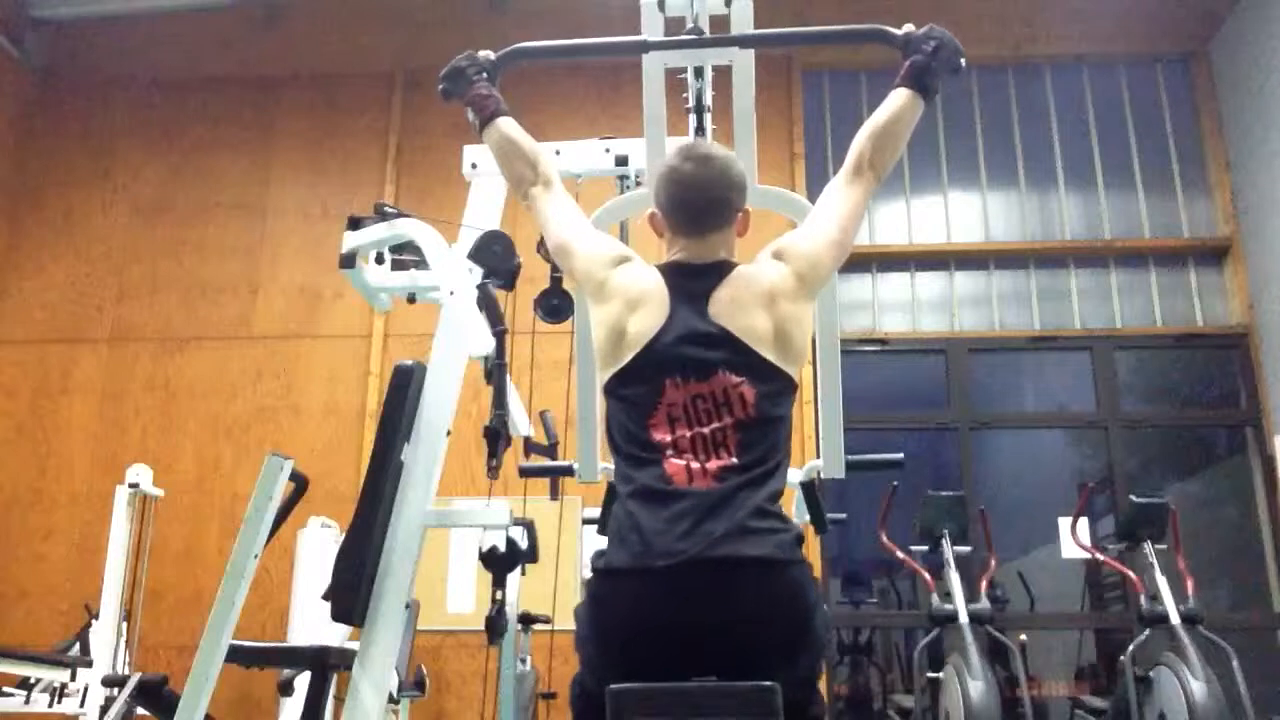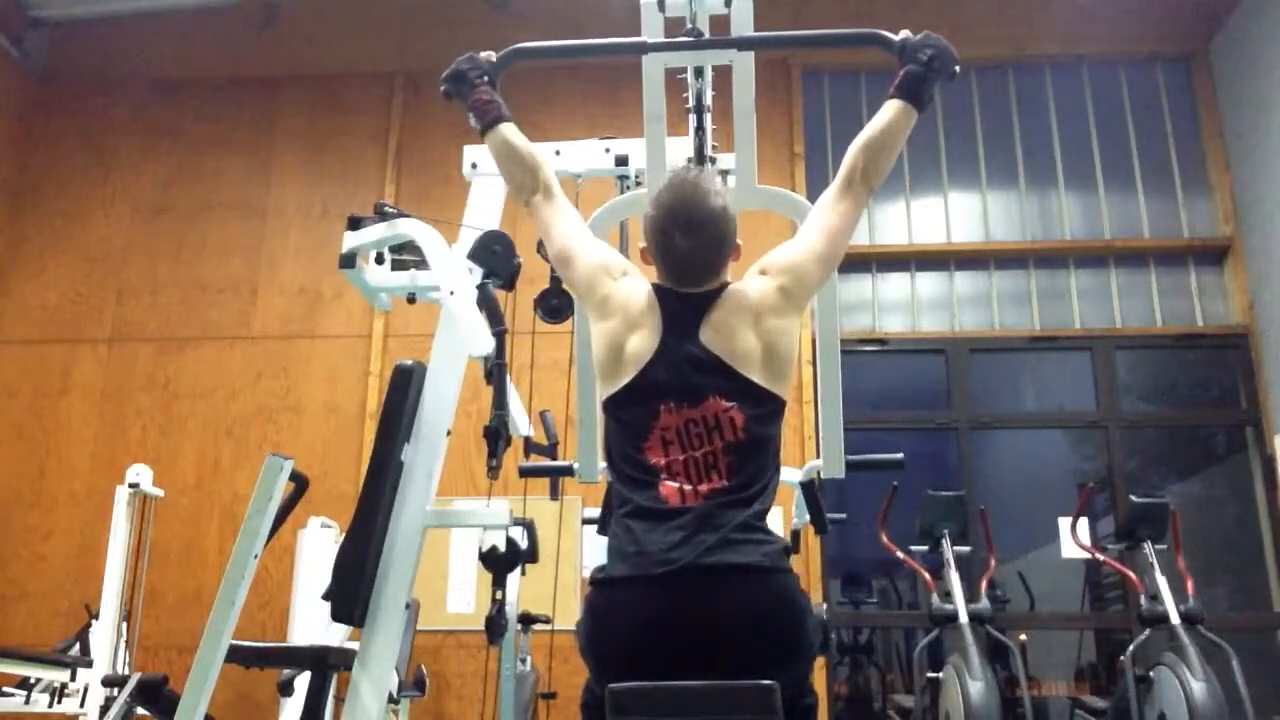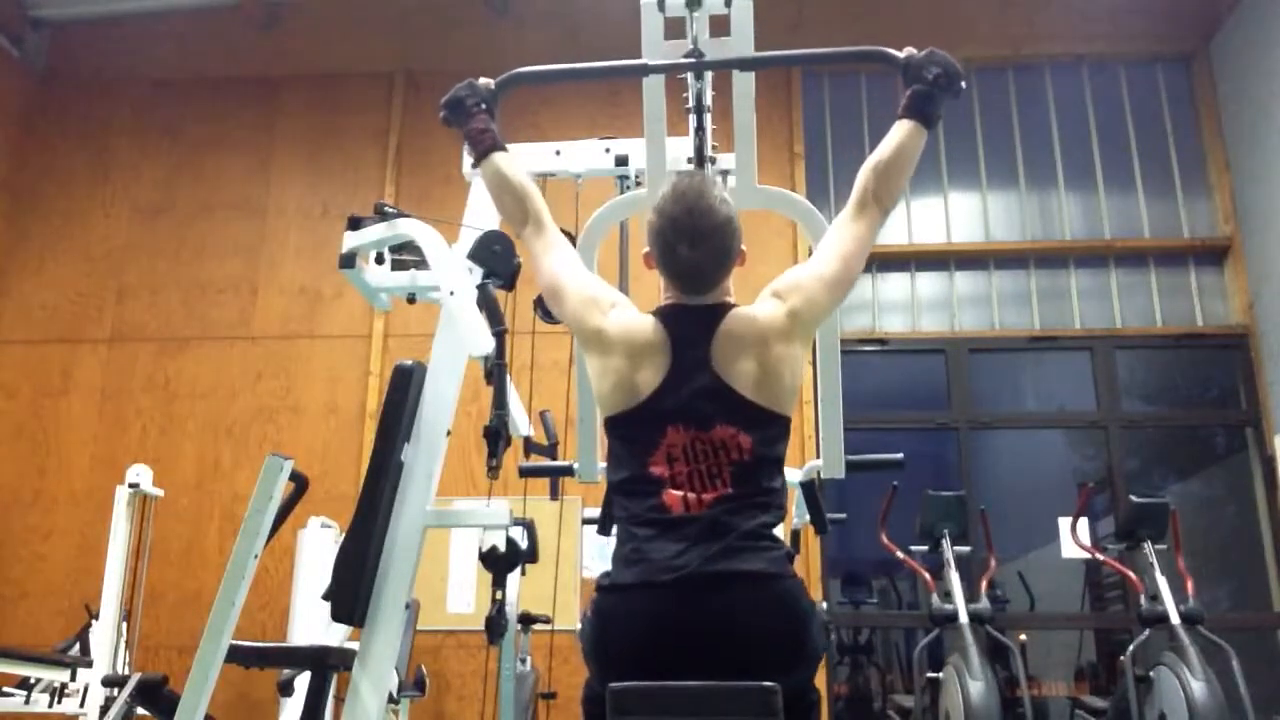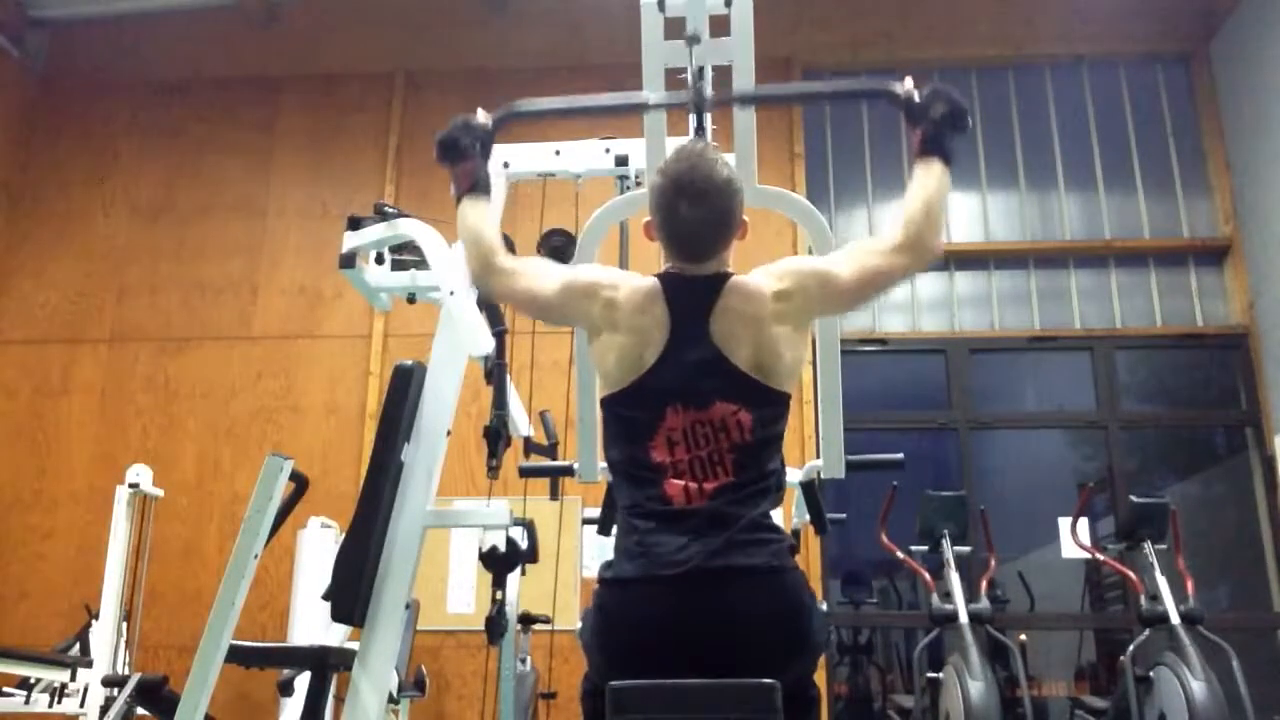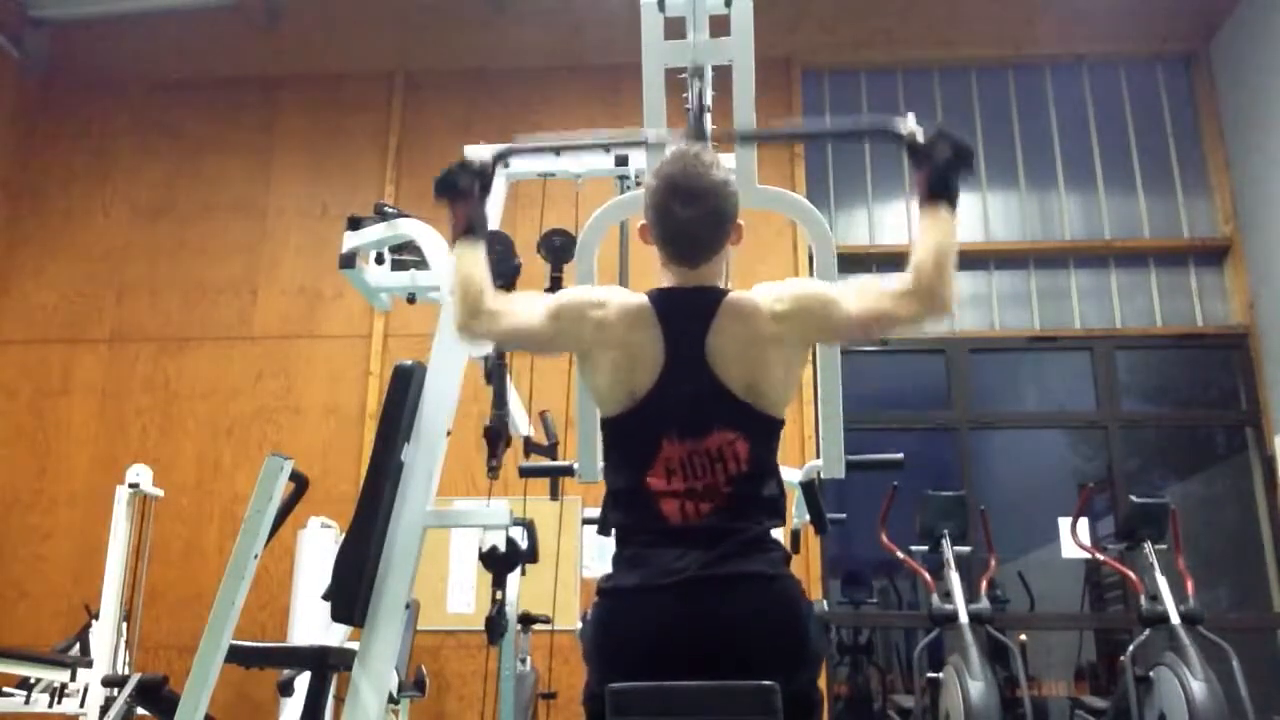
dt=1s
person 1, frame 1
left shoulder: (617, 286)
right shoulder: (782, 284)
left elbow: (538, 182)
right elbow: (862, 170)
left wrist: (483, 100)
right wrist: (919, 78)
left hip: (635, 590)
right hip: (765, 586)
person 1, frame 2
left shoulder: (617, 305)
right shoulder: (768, 304)
left elbow: (540, 193)
right elbow: (853, 184)
left wrist: (486, 105)
right wrist: (913, 86)
left hip: (631, 605)
right hip: (756, 601)
person 1, frame 3
left shoulder: (613, 334)
right shoulder: (777, 327)
left elbow: (535, 224)
right elbow: (866, 206)
left wrist: (481, 131)
right wrist: (921, 103)
left hip: (636, 613)
right hip: (762, 610)
person 1, frame 4
left shoulder: (609, 305)
right shoulder: (782, 300)
left elbow: (489, 267)
right elbow: (916, 245)
left wrist: (472, 173)
right wrist: (931, 142)
left hip: (637, 605)
right hip: (762, 600)
person 1, frame 5
left shoulder: (602, 324)
right shoulder: (779, 321)
left elbow: (478, 315)
right elbow: (925, 294)
left wrist: (468, 215)
right wrist: (937, 188)
left hip: (638, 615)
right hip: (758, 610)
